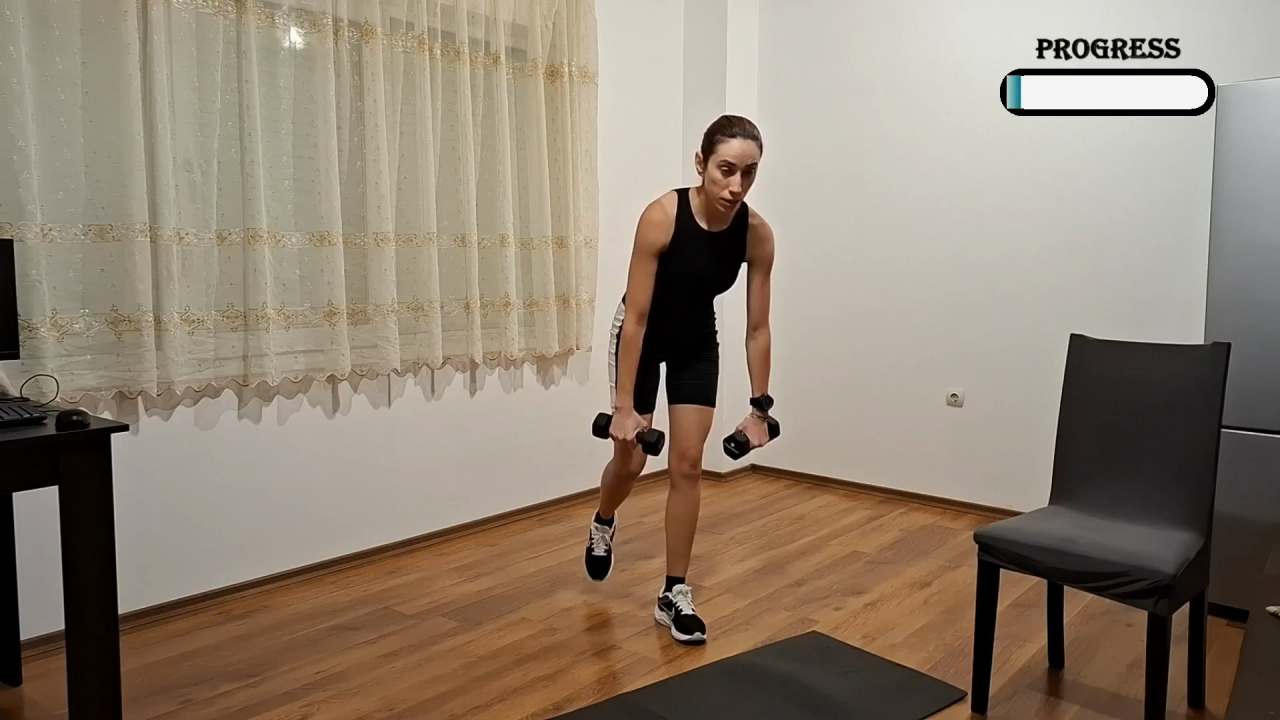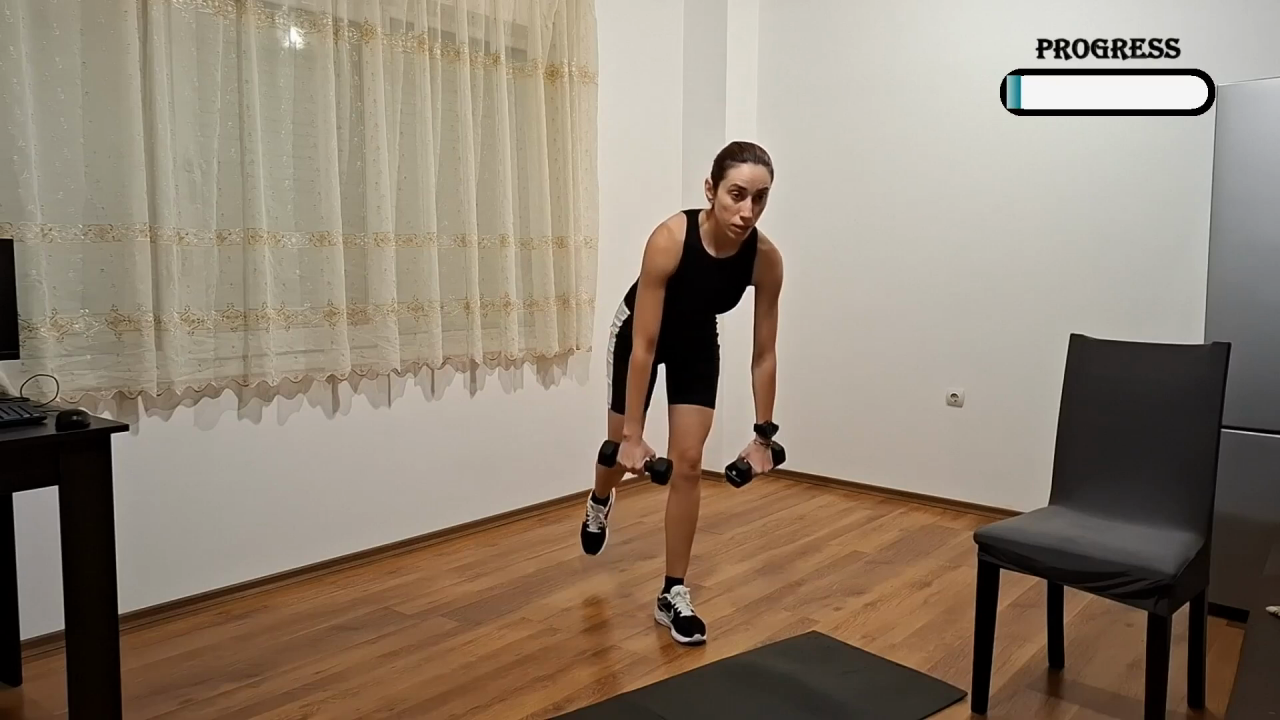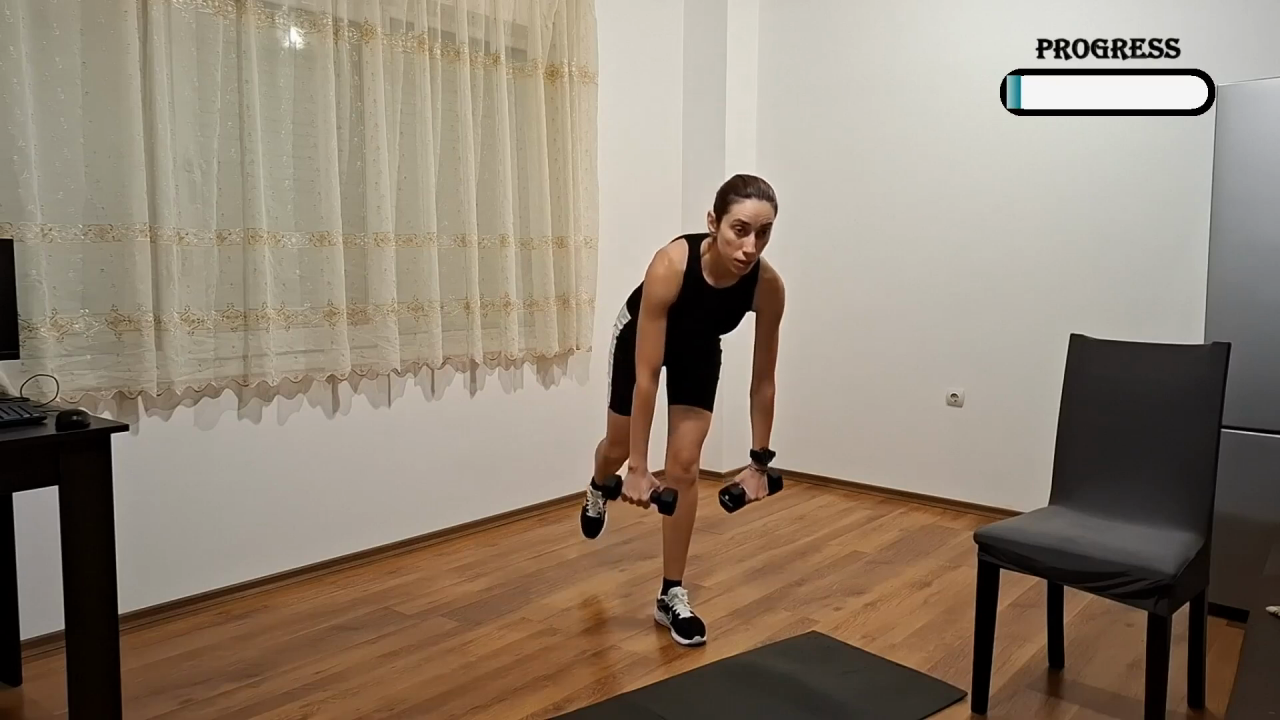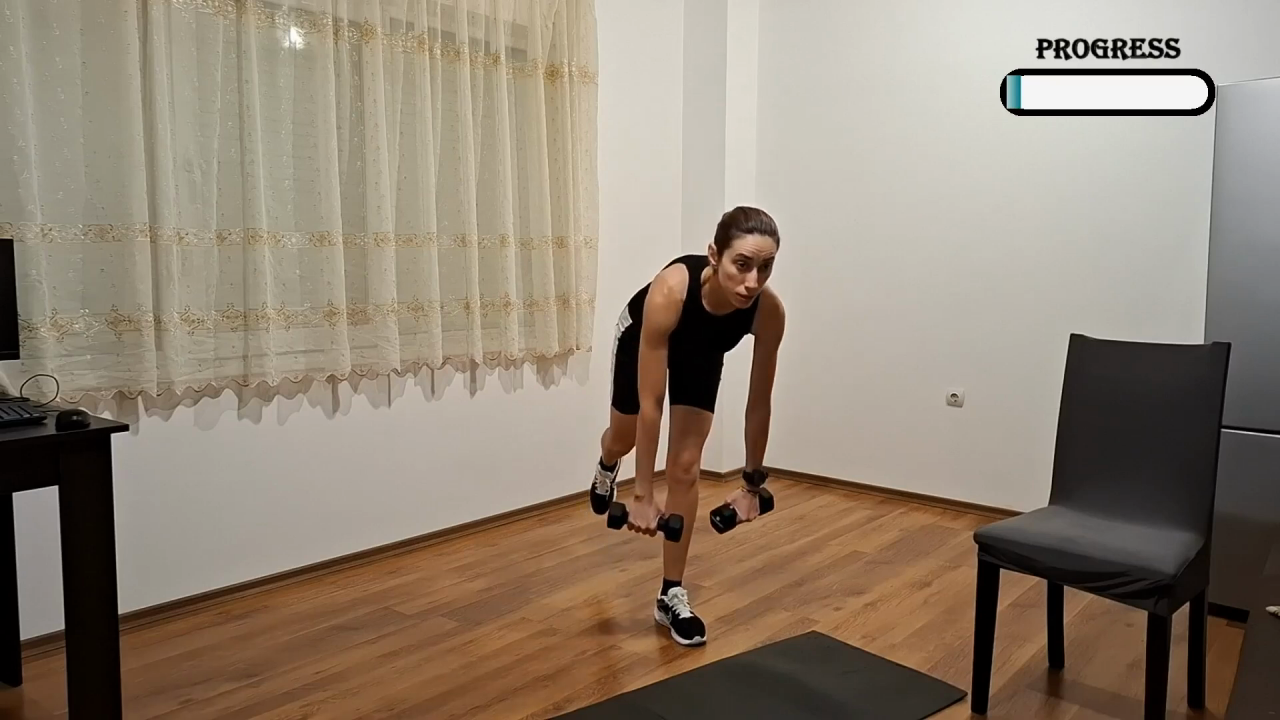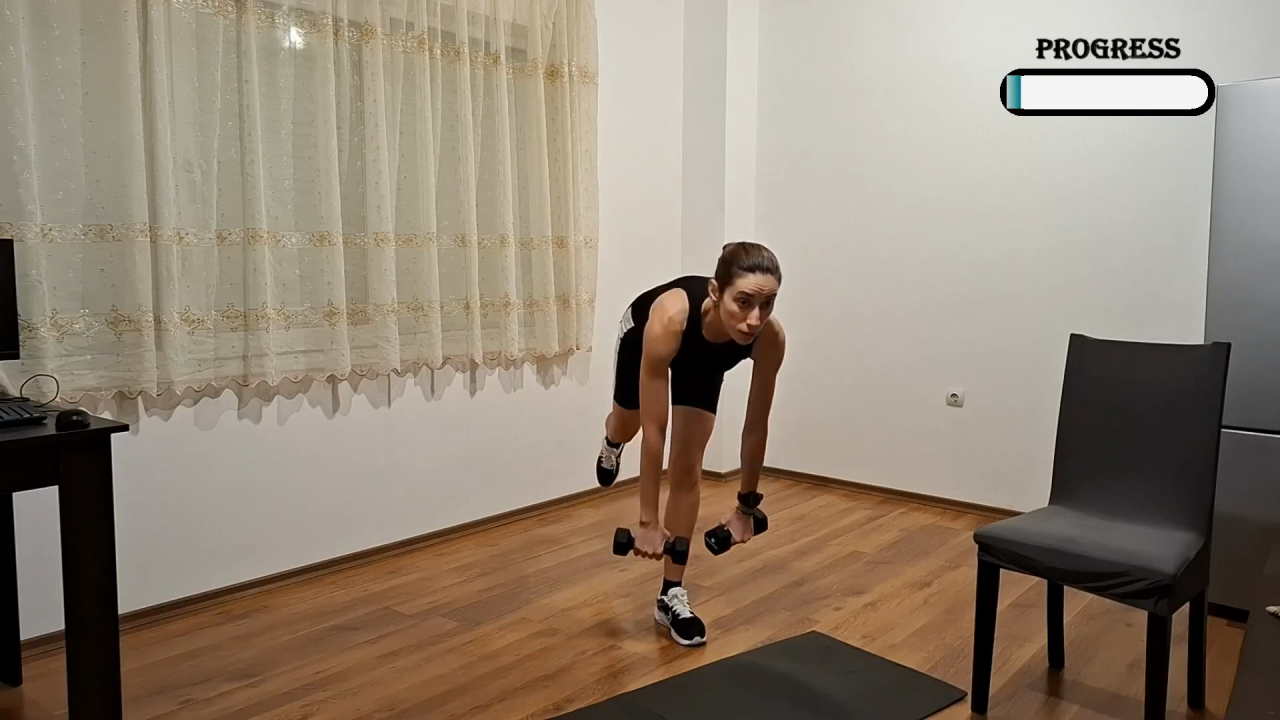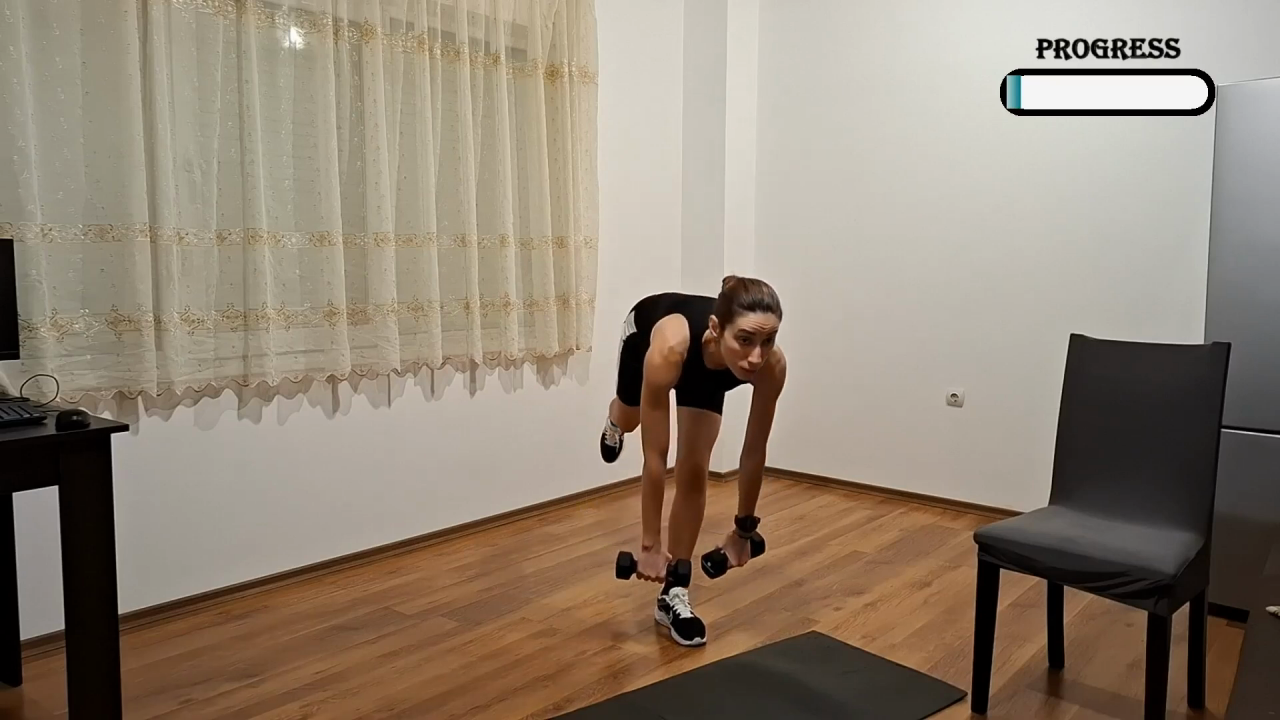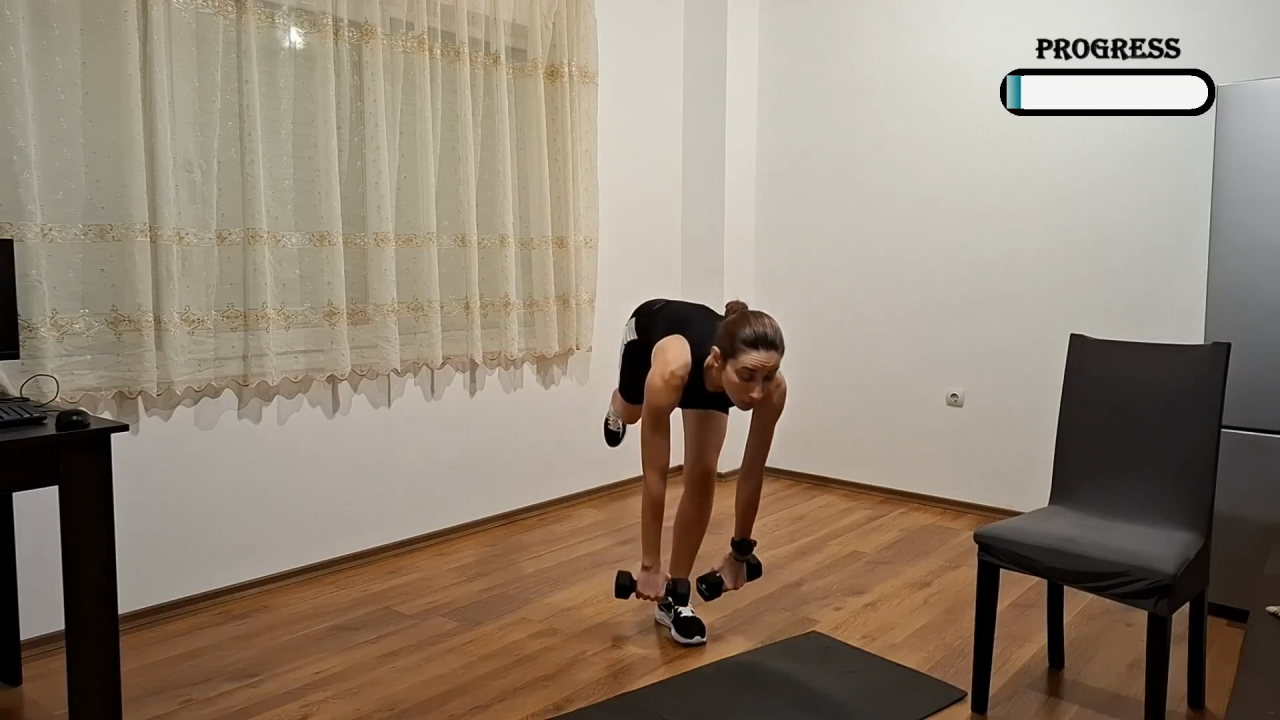
dt=0.2s
person 1, frame 1
left shoulder: (757, 233)
right shoulder: (662, 215)
left elbow: (758, 329)
right elbow: (635, 318)
left wrist: (759, 406)
right wrist: (623, 407)
left hip: (697, 342)
right hip: (644, 335)
left knee: (687, 463)
right knee: (632, 450)
left ankle: (674, 593)
right ankle: (604, 523)
person 1, frame 2
left shoulder: (765, 257)
right shoulder: (670, 238)
left elbow: (764, 354)
right elbow: (644, 346)
left wrist: (763, 434)
right wrist: (633, 435)
left hip: (698, 344)
right hip: (639, 332)
left knee: (688, 463)
right knee: (623, 450)
left ankle: (673, 593)
right ankle: (600, 500)
person 1, frame 3
left shoulder: (768, 285)
right shoulder: (671, 264)
left elbow: (764, 380)
right elbow: (647, 376)
left wrist: (760, 460)
right wrist: (637, 467)
left hip: (699, 350)
right hip: (640, 334)
left knee: (684, 466)
right knee: (620, 443)
left ankle: (671, 595)
right ankle: (598, 488)
person 1, frame 4
left shoulder: (770, 311)
right shoulder: (670, 291)
left elbow: (759, 403)
right elbow: (650, 405)
left wrist: (752, 482)
right wrist: (643, 495)
left hip: (702, 355)
right hip: (642, 335)
left knee: (685, 468)
right knee: (623, 438)
left ankle: (672, 595)
right ankle: (605, 469)
person 1, frame 5
left shoulder: (770, 337)
right shoulder: (669, 319)
left elbow: (756, 427)
right elbow: (654, 432)
left wrist: (746, 505)
right wrist: (647, 520)
left hip: (703, 363)
right hip: (641, 330)
left knee: (687, 467)
right knee: (627, 425)
left ankle: (671, 594)
right ankle: (612, 443)
person 1, frame 6
left shoulder: (772, 365)
right shoulder: (669, 348)
left elbow: (754, 452)
right elbow: (655, 458)
left wrist: (743, 530)
right wrist: (650, 545)
right hip: (644, 326)
left knee: (695, 470)
right knee: (629, 418)
left ankle: (673, 594)
right ankle: (615, 421)
person 1, frame 7
left shoulder: (771, 388)
right shoulder: (671, 371)
left elbow: (752, 475)
right elbow: (655, 478)
left wrist: (739, 553)
right wrist: (650, 566)
right hip: (650, 326)
left knee: (702, 475)
right knee: (630, 412)
left ankle: (676, 596)
right ankle: (618, 410)
